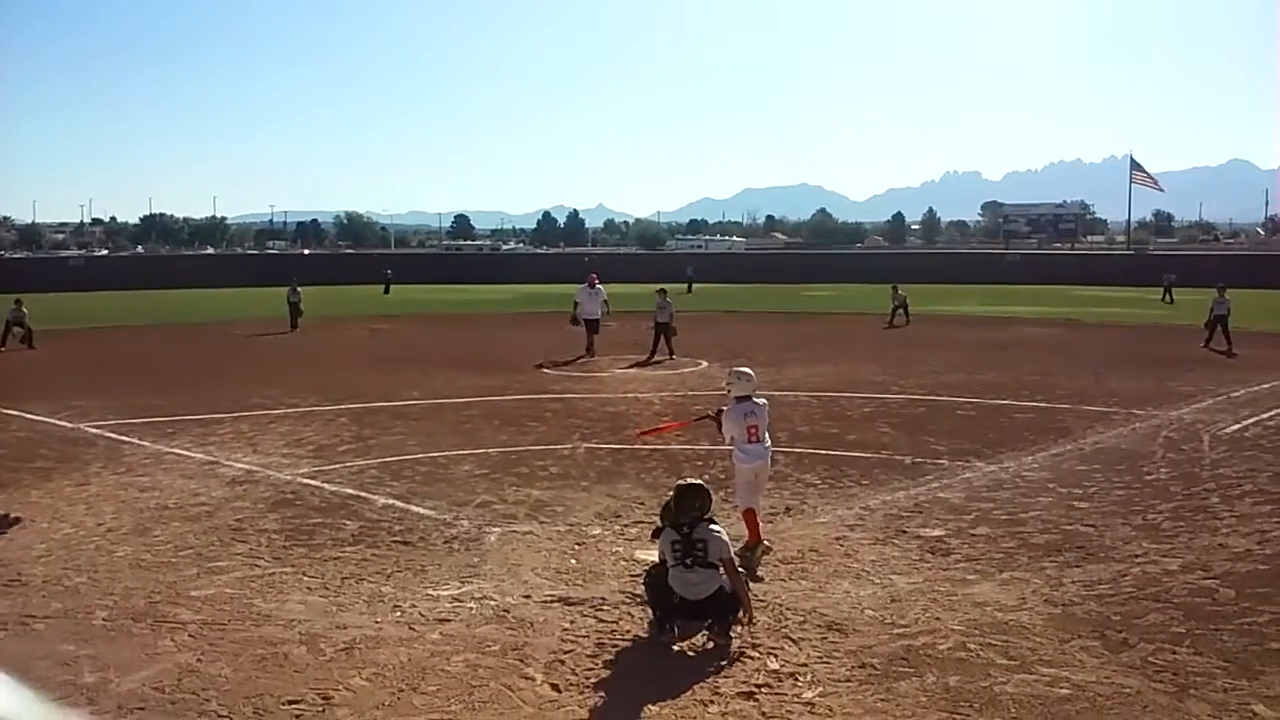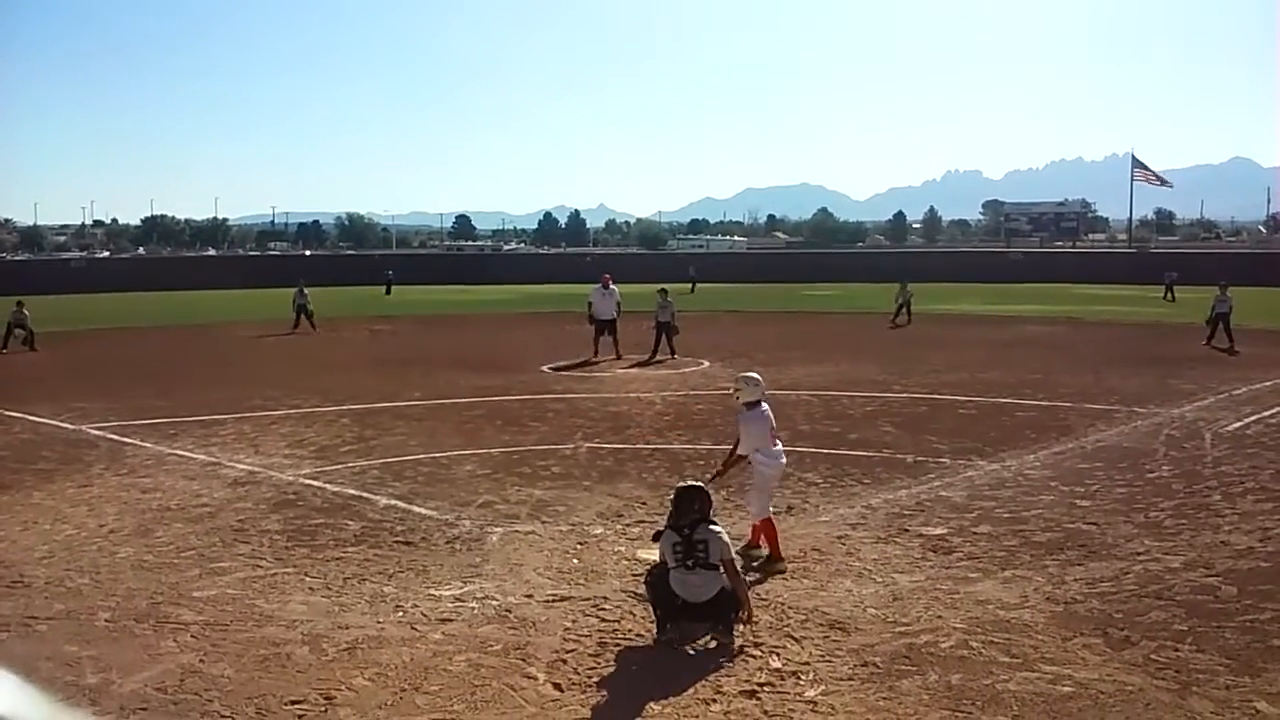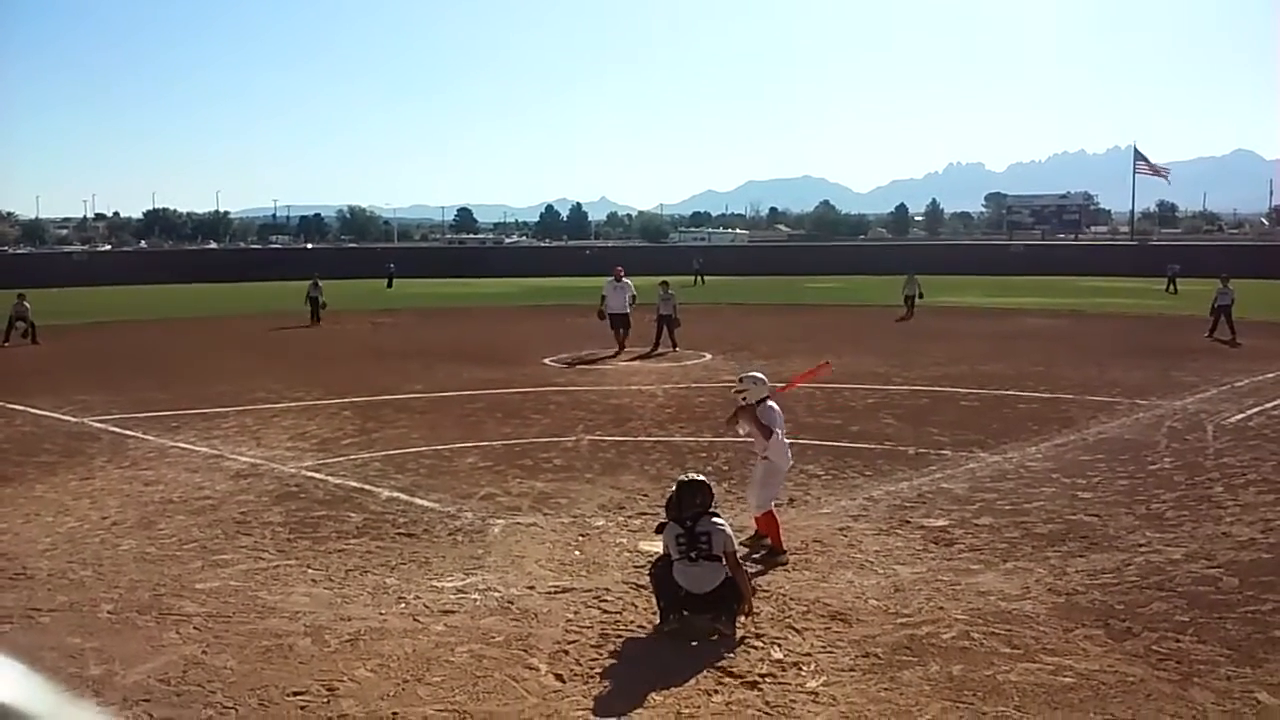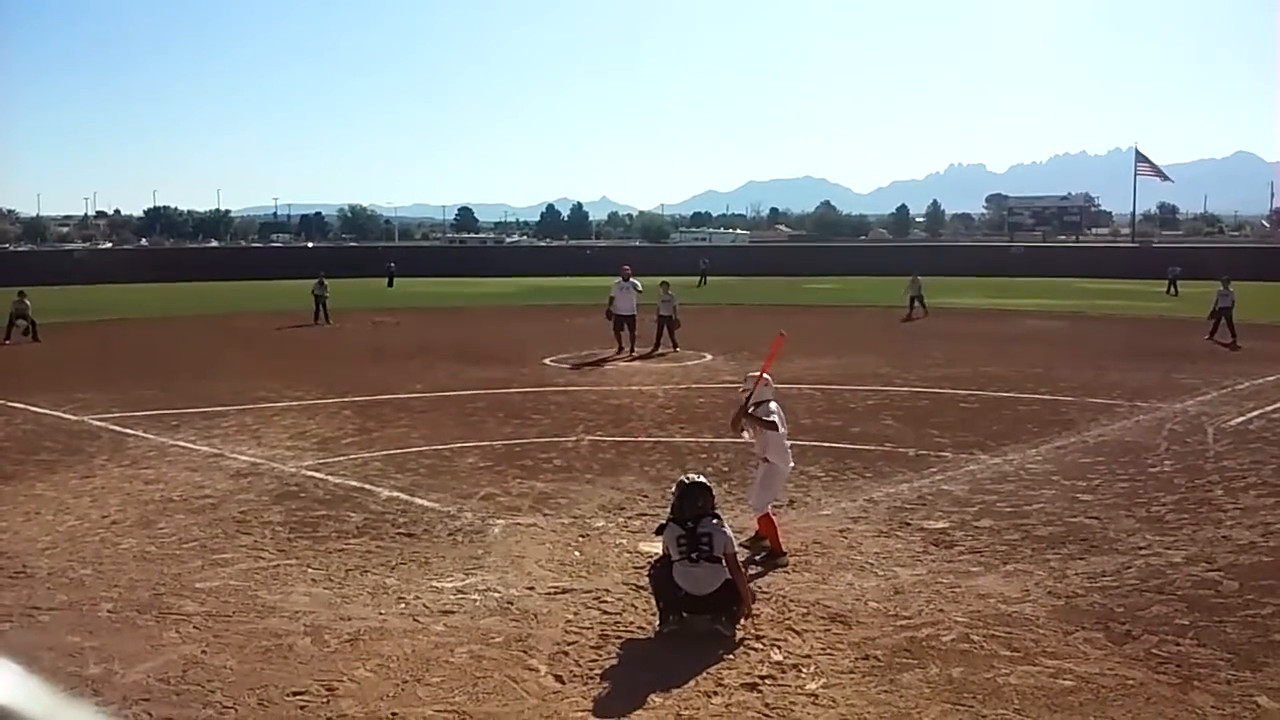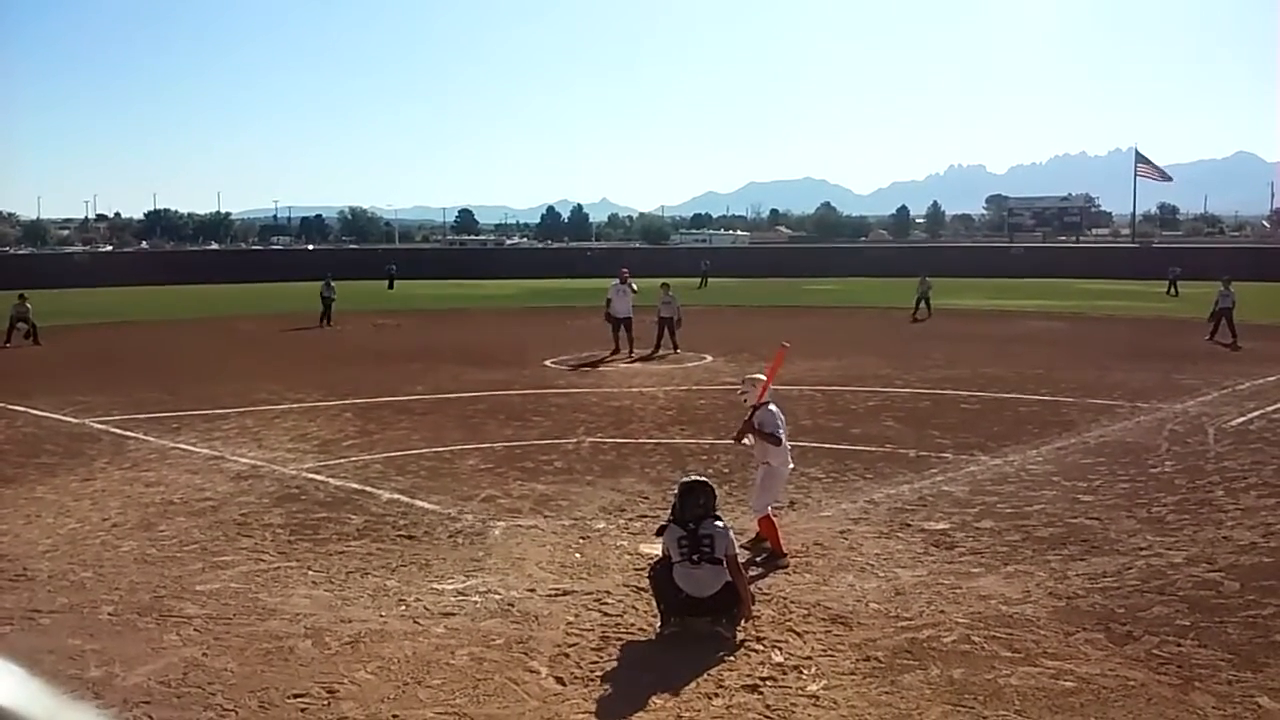
dt=0.5s
person 1, frame 1
left shoulder: (730, 414)
right shoulder: (762, 405)
left elbow: (728, 439)
left wrist: (718, 421)
left hip: (745, 463)
right hip: (763, 460)
left knee: (746, 504)
right knee: (754, 502)
left ankle: (758, 542)
right ankle: (751, 543)
person 1, frame 2
left shoulder: (748, 419)
right shoulder: (763, 408)
left elbow: (743, 453)
left wrist: (725, 469)
right wrist: (729, 457)
left hip: (765, 467)
right hip: (774, 462)
left knee: (761, 509)
right knee: (755, 503)
left ankle: (776, 557)
right ankle: (755, 543)
person 1, frame 3
left shoulder: (770, 409)
right shoulder: (752, 408)
left elbow: (768, 435)
right elbow: (731, 423)
left wrist: (753, 417)
right wrist: (738, 413)
left hip: (776, 461)
right hip: (763, 459)
left knee: (763, 503)
right knee: (753, 497)
left ankle: (778, 550)
right ankle: (762, 534)
person 1, frame 4
left shoulder: (770, 408)
right shoulder: (757, 410)
left elbow: (773, 426)
right elbow: (742, 431)
left wrist: (748, 416)
right wrist: (738, 421)
left hip: (776, 464)
right hip: (766, 462)
left knee: (760, 506)
right knee: (757, 500)
left ankle: (778, 552)
right ankle: (762, 535)
person 1, frame 5
left shoulder: (770, 414)
right shoulder: (757, 413)
left elbow: (777, 441)
right elbow: (752, 438)
left wrist: (754, 430)
right wrist: (742, 434)
left hip: (776, 466)
right hip: (765, 464)
left knee: (760, 507)
right knee: (758, 501)
left ankle: (779, 553)
right ankle: (763, 537)
person 2, frame 1
left shoulder: (666, 534)
right shoulder: (716, 533)
right elbow: (733, 574)
right wrist: (747, 606)
left hip: (676, 605)
right hip: (712, 605)
left knee: (654, 575)
right knee: (738, 584)
left ankle: (664, 624)
right ankle: (720, 626)
person 2, frame 2
left shoulder: (667, 536)
right shoulder: (717, 534)
right elbow: (733, 575)
right wrist: (747, 605)
left hip: (678, 607)
right hip: (714, 607)
left knee: (655, 575)
right knee: (738, 585)
left ankle: (668, 624)
right ankle: (722, 625)
person 2, frame 3
left shoulder: (669, 529)
right shoulder: (720, 526)
right elbow: (735, 567)
right wrist: (747, 597)
left hip: (683, 598)
right hip: (717, 599)
left knee: (658, 568)
right knee: (740, 579)
left ankle: (671, 614)
right ankle: (724, 616)
person 2, frame 4
left shoulder: (670, 530)
right shoulder: (720, 528)
right elbow: (735, 569)
right wrist: (747, 600)
left hip: (682, 600)
right hip: (717, 600)
left knee: (657, 569)
right knee: (739, 581)
left ankle: (671, 616)
right ankle: (724, 617)
person 2, frame 5
left shoulder: (670, 531)
right shoulder: (722, 530)
left elbow: (666, 561)
right elbow: (736, 572)
right wrist: (747, 602)
left hip: (682, 602)
right hip: (718, 602)
left knee: (657, 570)
right knee: (740, 585)
left ankle: (672, 618)
right ankle: (724, 619)
